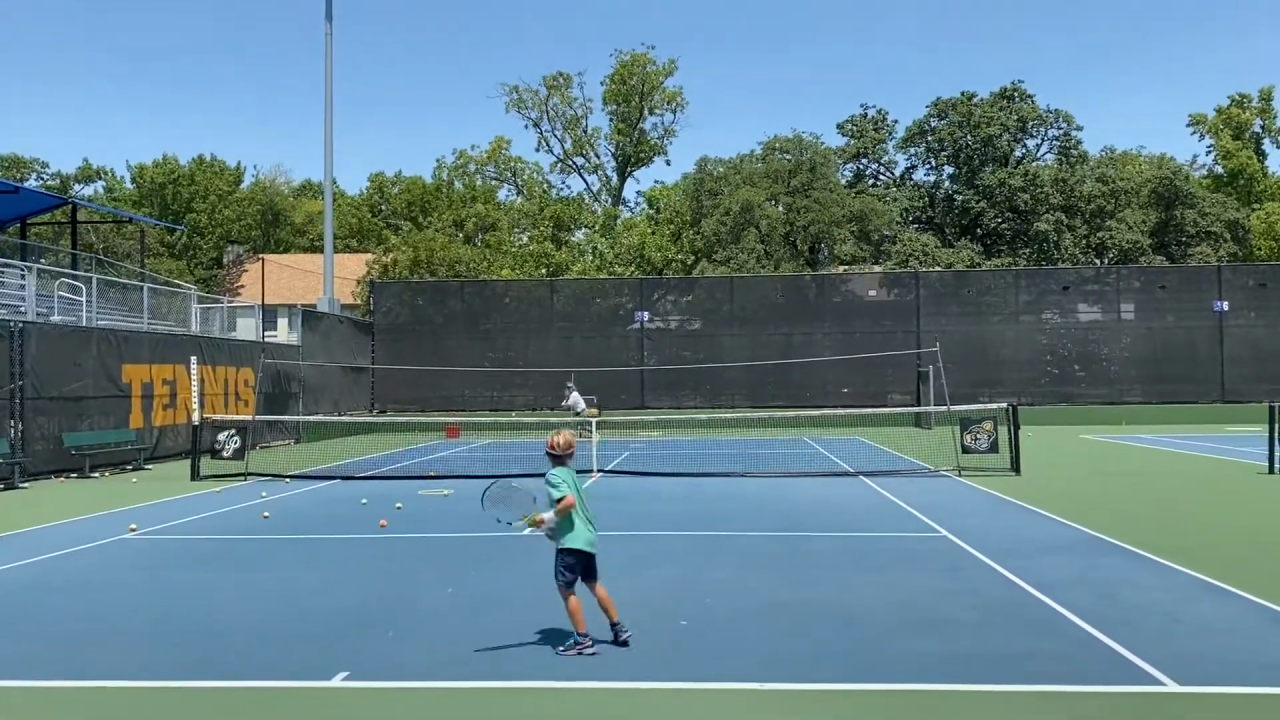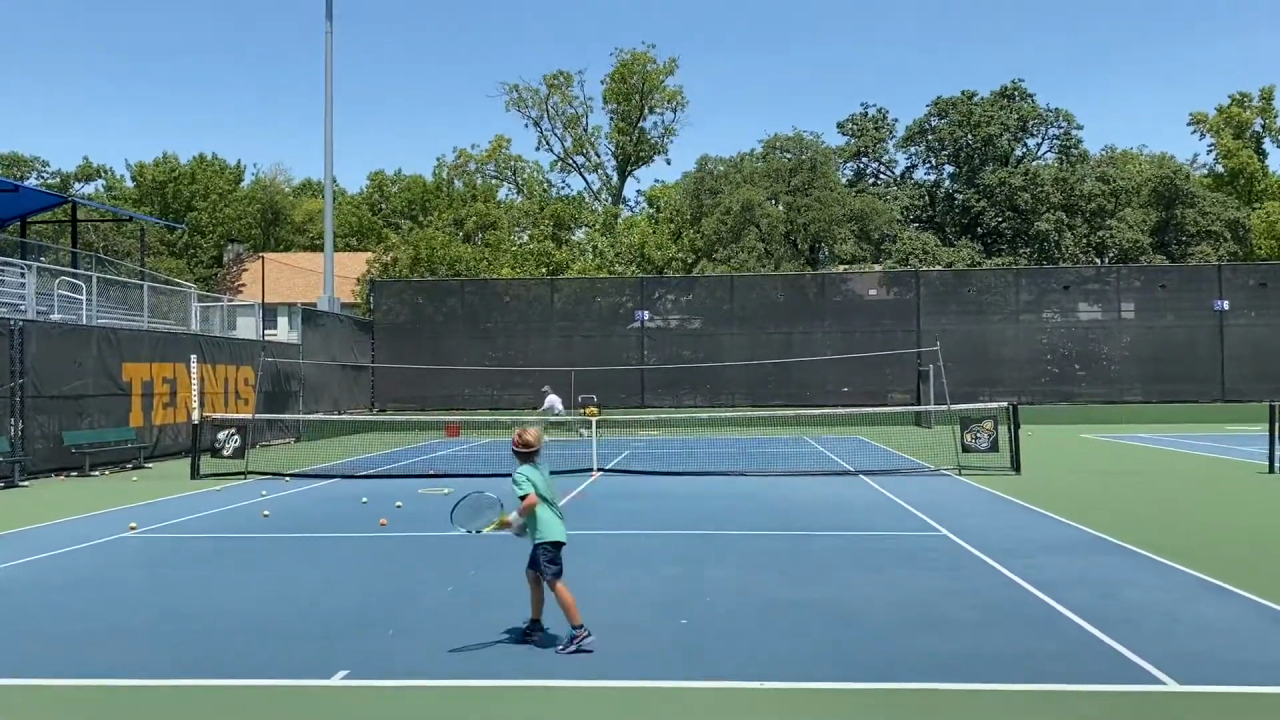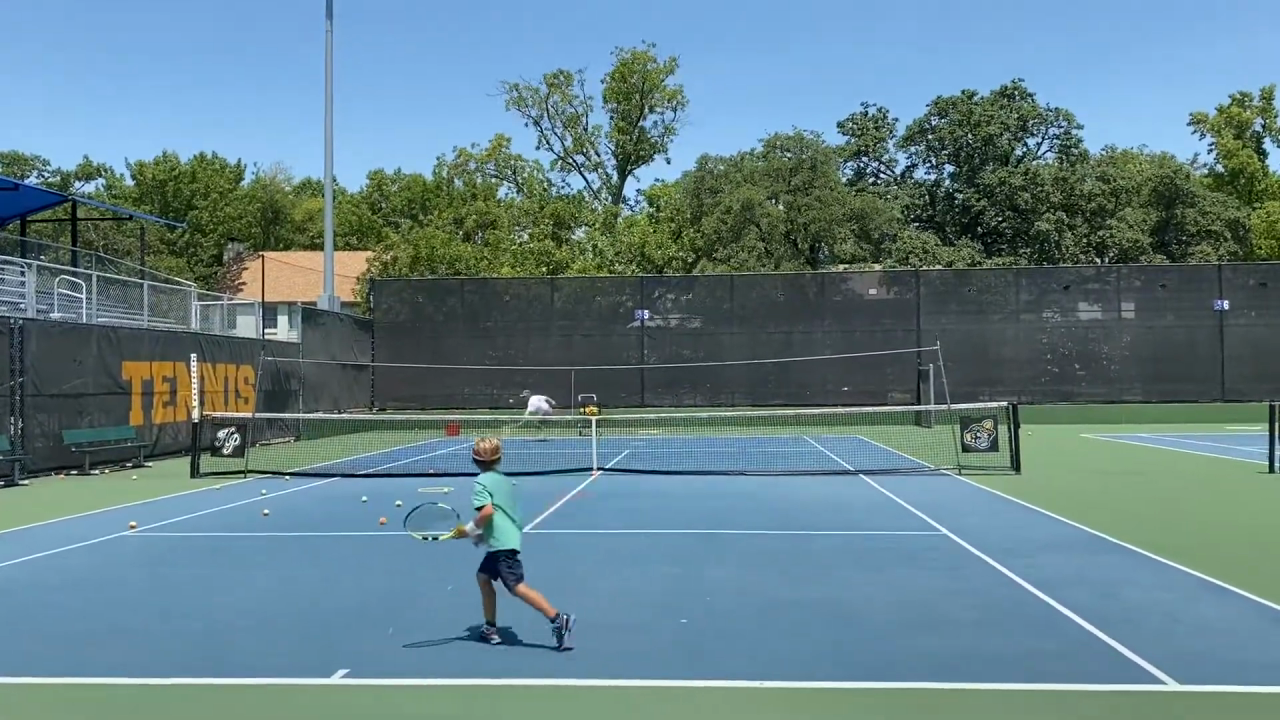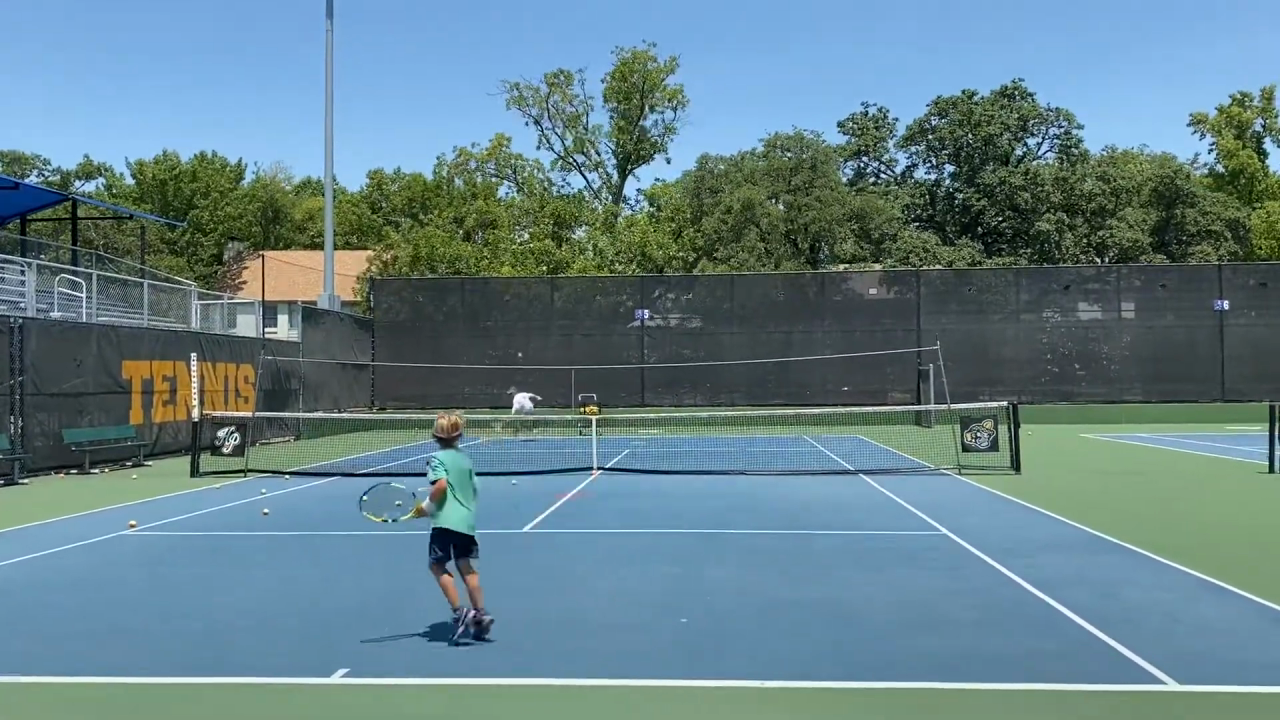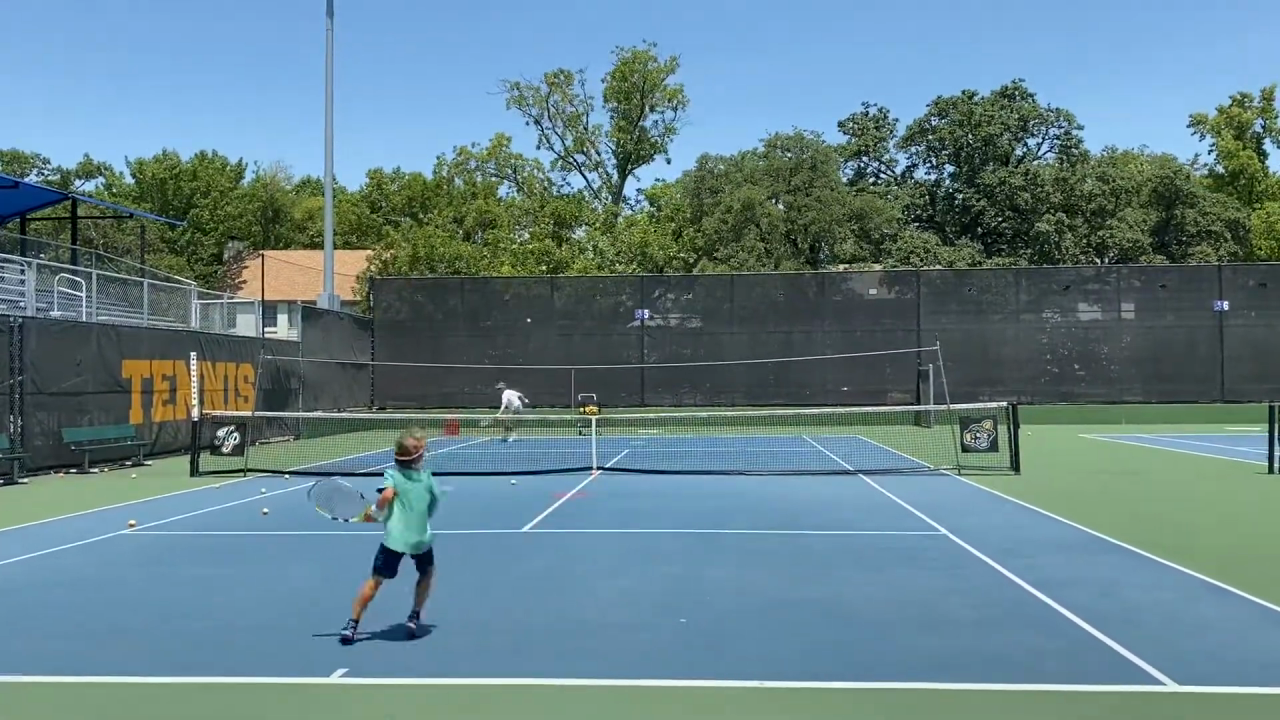
dt=0.2s
person 1, frame 1
left shoulder: (553, 476)
right shoulder: (571, 474)
left elbow: (568, 502)
left wrist: (545, 519)
right wrist: (550, 524)
left hip: (570, 542)
right hip: (588, 537)
left knee: (565, 588)
right knee: (593, 584)
left ankle: (583, 640)
right ankle: (619, 628)
person 1, frame 2
left shoulder: (521, 473)
right shoulder: (540, 470)
left elbow: (529, 502)
left wrist: (511, 519)
right wrist: (522, 523)
left hip: (545, 535)
right hip: (549, 533)
left knee: (554, 582)
right knee: (533, 575)
left ankle: (580, 632)
right ankle: (535, 625)
person 1, frame 3
left shoulder: (481, 482)
right shoulder: (504, 479)
left elbow: (486, 512)
left wrist: (469, 529)
right wrist: (479, 534)
left hip: (503, 542)
right hip: (512, 538)
left knee: (517, 587)
right knee: (483, 577)
left ankle: (559, 620)
right ankle: (490, 628)
person 1, frame 4
left shoulder: (438, 458)
right shoulder: (466, 458)
left elbow: (441, 485)
right elbow: (474, 490)
left wrist: (426, 507)
left hip: (448, 522)
right hip: (469, 522)
left knee: (438, 567)
right knee: (466, 567)
left ankle: (460, 612)
right ankle: (479, 614)
person 1, frame 5
left shoulder: (392, 473)
right shoulder: (428, 478)
left elbow: (387, 495)
right elbow: (432, 509)
left wrist: (377, 515)
left hip: (395, 538)
right hip: (420, 539)
left knee: (376, 580)
right knee: (427, 571)
left ankle: (352, 625)
right ankle: (415, 616)
